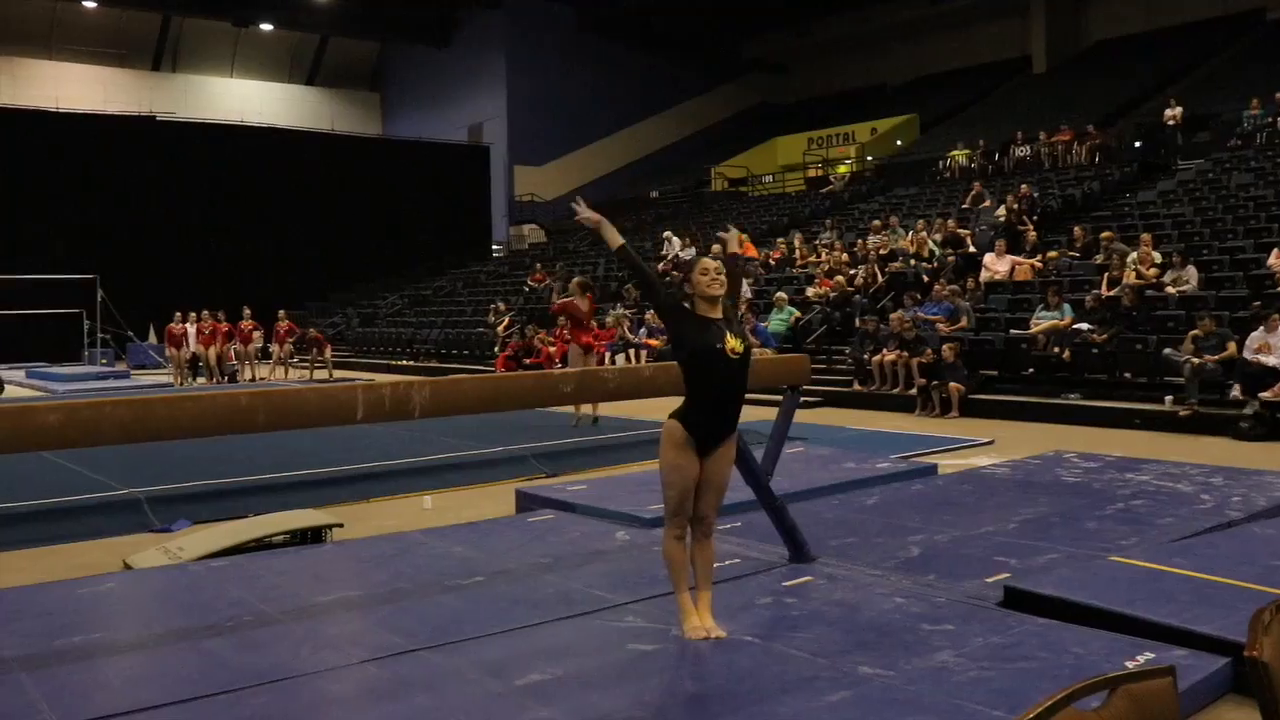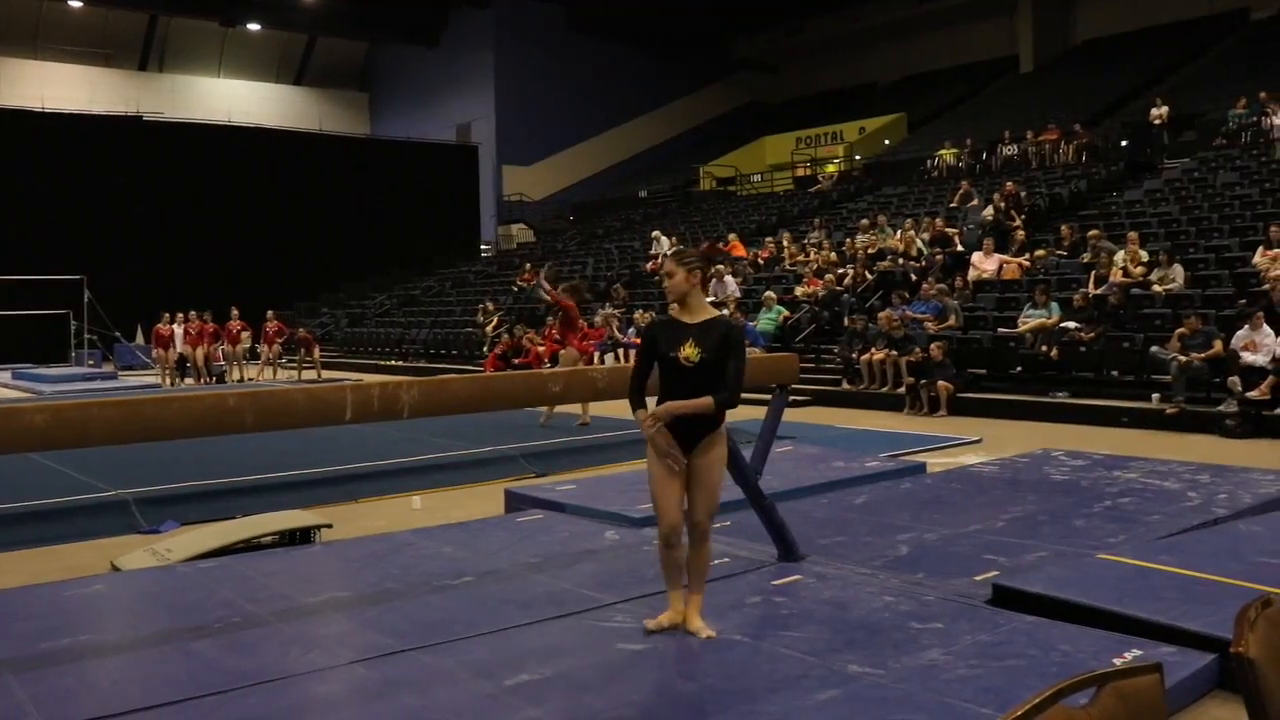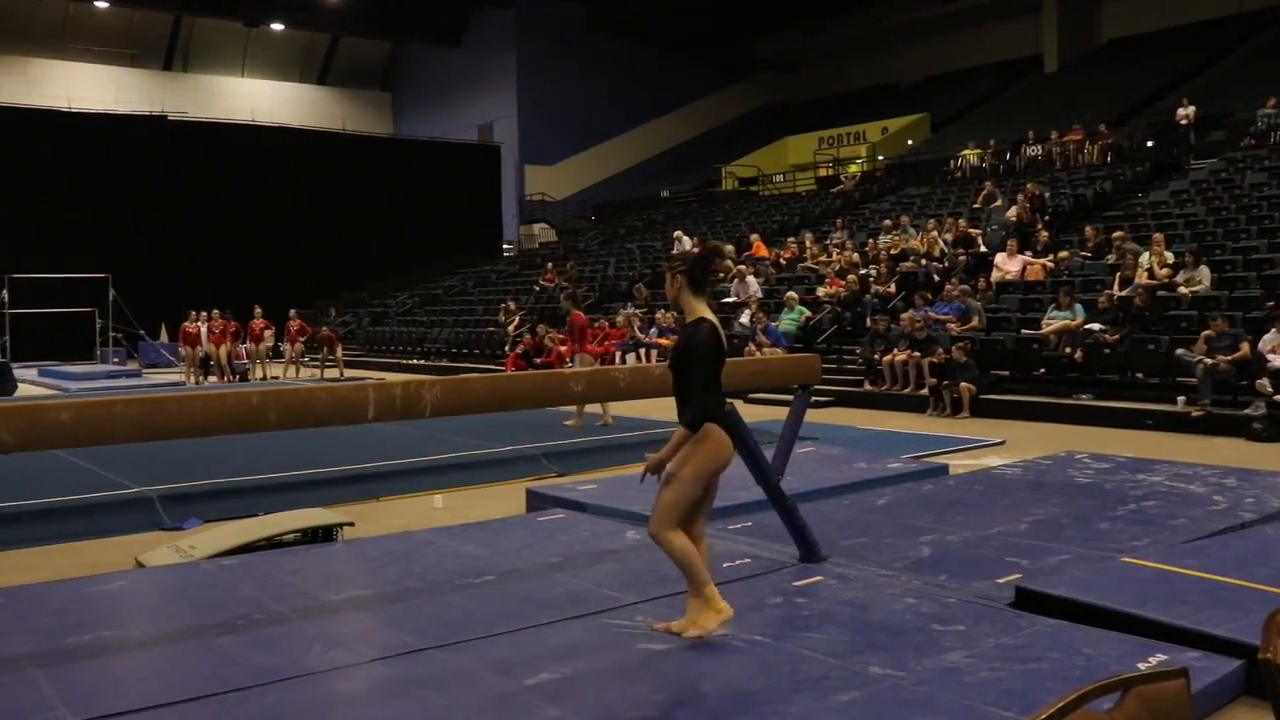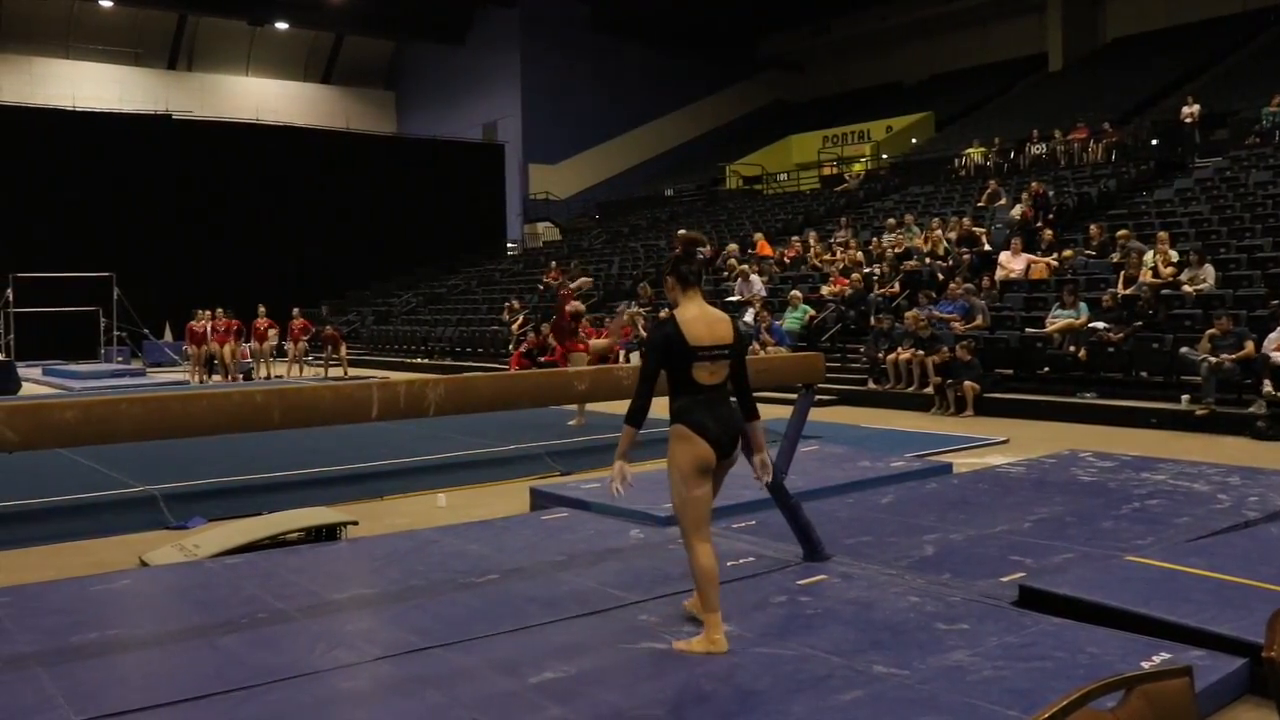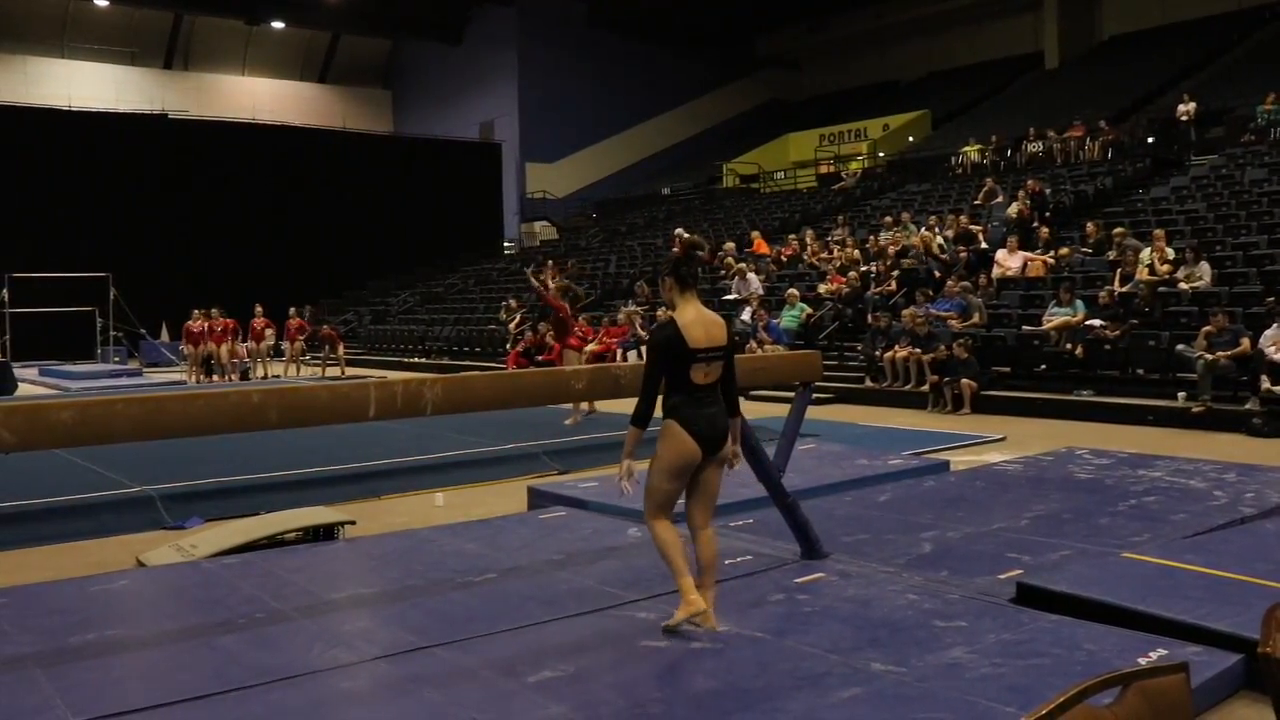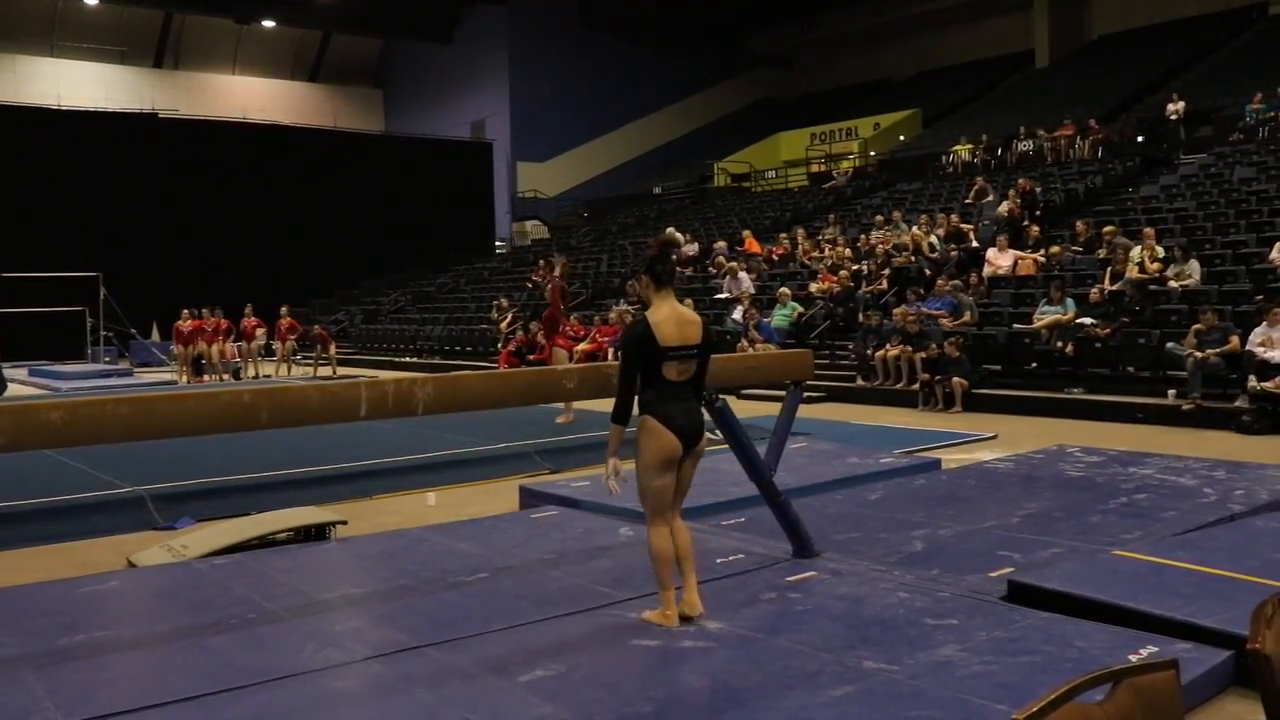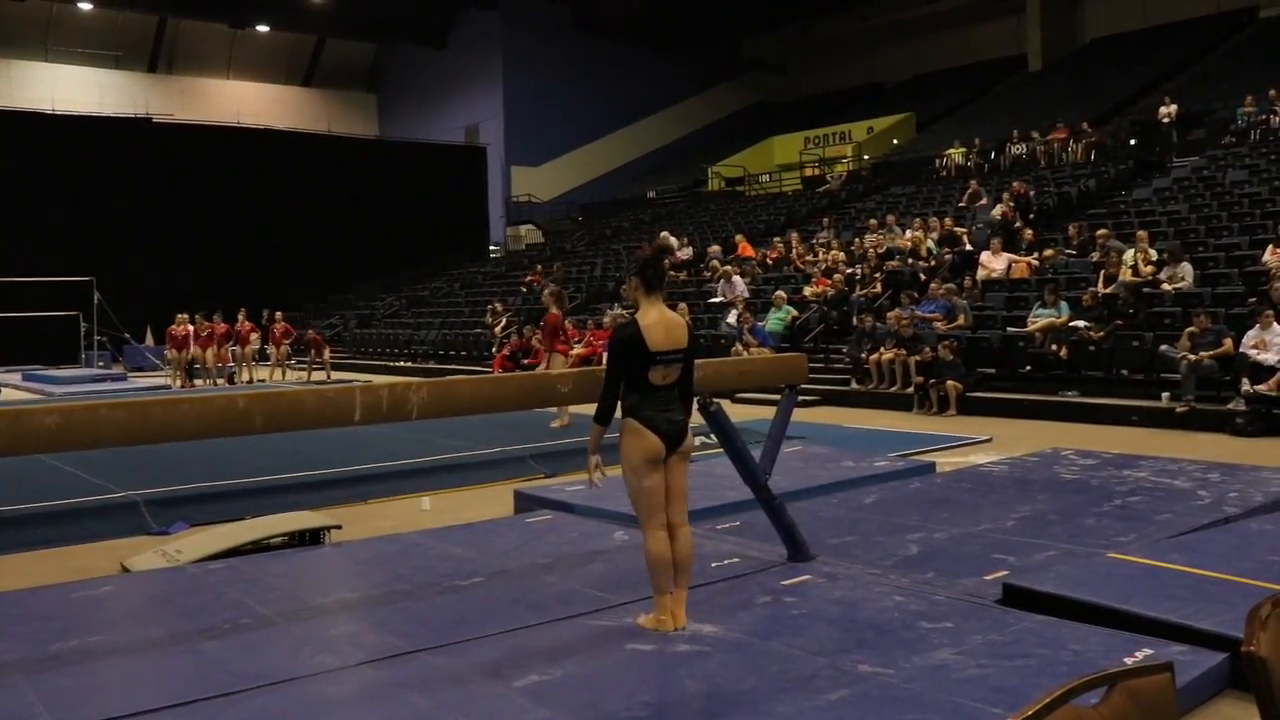
dt=0.5s
person 1, frame 1
left shoulder: (732, 315)
right shoulder: (684, 317)
left elbow: (735, 272)
right elbow: (643, 273)
left wrist: (732, 244)
right wrist: (604, 226)
left hip: (723, 436)
right hip: (686, 433)
left knee: (705, 526)
right knee: (678, 525)
left ankle: (705, 608)
right ankle: (688, 608)
person 1, frame 2
left shoulder: (727, 329)
right shoulder: (658, 329)
left elbow: (731, 394)
right elbow: (637, 386)
left wrist: (681, 406)
right wrist: (648, 428)
left hip: (708, 437)
right hip: (668, 436)
left knee: (700, 527)
right knee: (670, 529)
left ankle: (694, 610)
right ankle: (675, 607)
person 1, frame 3
left shoulder: (699, 333)
right shoulder: (699, 328)
left elbow: (700, 405)
left wrist: (664, 455)
right wrist: (671, 450)
left hip: (707, 439)
right hip: (701, 438)
left knee: (661, 527)
right knee: (691, 529)
left ankle: (714, 603)
right ankle: (695, 614)
person 1, frame 4
left shoulder: (666, 330)
right shoulder: (729, 324)
left elbow: (643, 397)
right elbow: (744, 391)
left wrist: (621, 457)
right wrist: (759, 448)
left hip: (692, 434)
right hip: (728, 430)
left knee: (697, 535)
right knee: (697, 522)
left ankle: (713, 634)
right ankle: (704, 602)
person 1, frame 5
left shoulder: (666, 332)
right shoulder: (722, 326)
left elbow: (648, 397)
left wrist: (628, 455)
right wrist: (735, 439)
left hip: (683, 431)
right hip: (717, 429)
left knee: (656, 514)
right knee: (702, 523)
left ankle: (689, 596)
right ankle: (706, 607)
person 1, frame 6
left shoulder: (640, 330)
right shoulder: (699, 324)
left elbow: (626, 395)
left wrist: (612, 453)
left hip: (660, 427)
right hip: (694, 424)
left knee: (657, 520)
right knee: (673, 514)
left ankle: (668, 609)
right ankle: (691, 597)
person 1, frame 7
left shoulder: (627, 332)
right shoulder: (684, 327)
left elbow: (610, 395)
left wrist: (593, 449)
left hip: (643, 430)
right hip: (678, 427)
left knee: (653, 525)
right knee: (679, 521)
left ankle: (662, 614)
right ankle: (680, 608)
